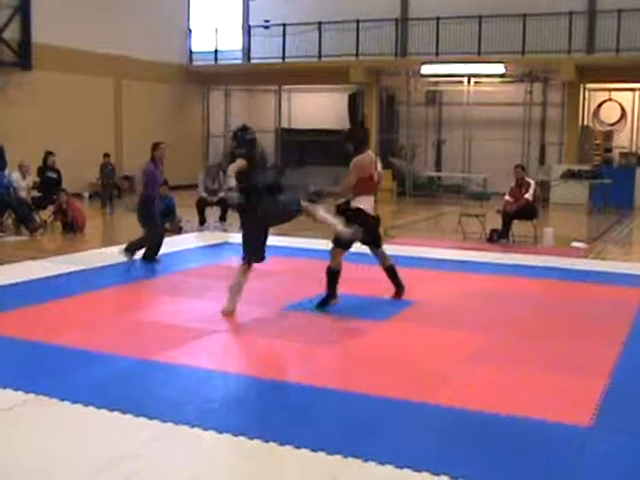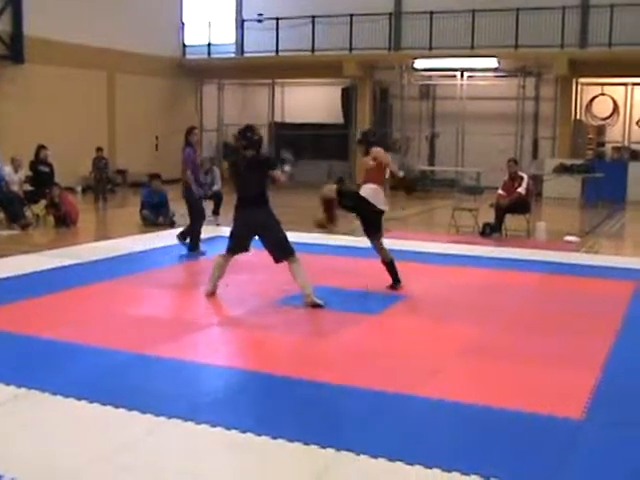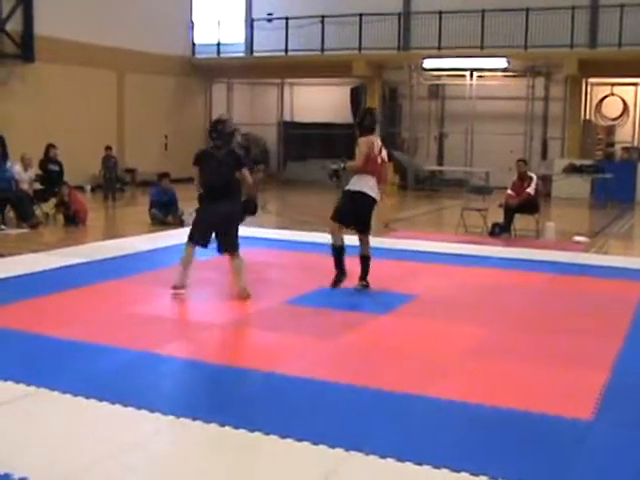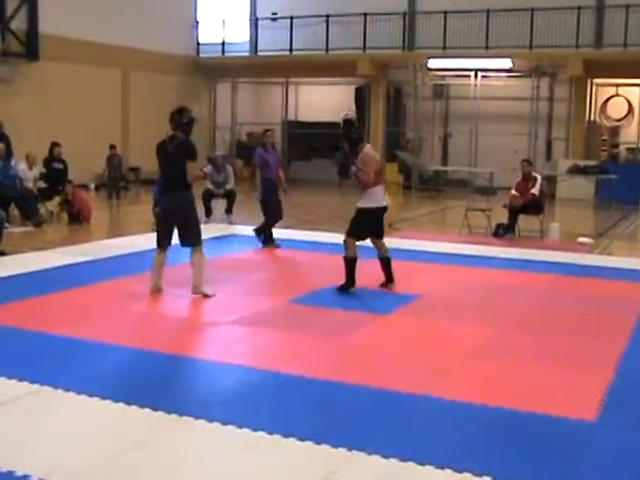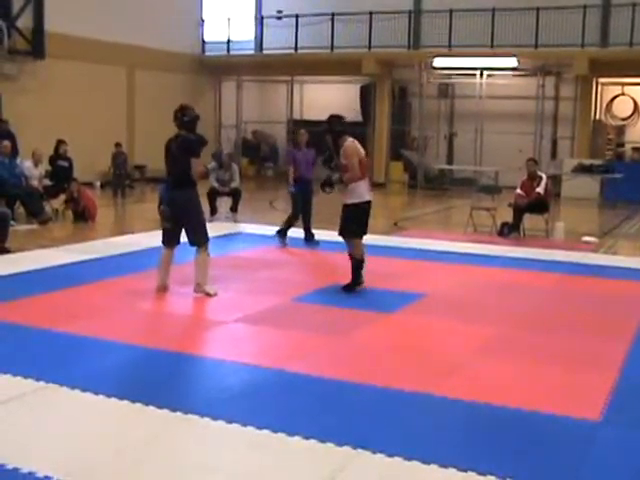
dt=0.5s
person 1, frame 1
left shoulder: (234, 161)
right shoulder: (246, 157)
right elbow: (231, 170)
right wrist: (233, 188)
left hip: (250, 217)
right hip: (265, 207)
left knee: (247, 264)
right knee: (309, 207)
left ankle: (230, 306)
right ankle: (342, 229)
person 1, frame 2
left shoulder: (233, 162)
right shoulder: (262, 160)
right elbow: (282, 179)
right wrist: (286, 170)
left hip: (242, 215)
right hip: (262, 214)
left knee: (228, 254)
right knee: (291, 257)
left ankle: (211, 287)
right ankle: (309, 296)
person 1, frame 3
left shoulder: (202, 156)
right shoulder: (235, 156)
left elbow: (199, 185)
right elbow: (249, 183)
right wrist: (252, 197)
left hip: (208, 206)
right hip: (230, 206)
left knee: (192, 243)
right knee: (232, 251)
left ankle: (181, 281)
right ankle: (242, 289)
person 1, frame 4
left shoulder: (161, 146)
right shoulder: (188, 146)
left elbow: (165, 171)
right elbow: (191, 177)
right wrist: (206, 172)
left hip: (165, 198)
right hip: (183, 198)
left knee: (162, 245)
right knee: (196, 245)
left ankle: (155, 284)
right ankle: (198, 286)
person 1, frame 5
left shoulder: (170, 143)
right shoulder: (192, 143)
right elbow: (196, 173)
left hip: (170, 195)
right hip: (188, 196)
left knee: (169, 243)
right knee: (201, 243)
left ankle: (162, 283)
right ankle: (200, 285)
person 2, frame 1
left shoulder: (360, 161)
right shoulder: (374, 159)
left elbow: (346, 189)
right wrist: (346, 204)
left hip: (359, 213)
right hip: (370, 213)
left knee: (336, 252)
right knee: (378, 251)
left ankle: (331, 294)
right ankle: (399, 288)
person 2, frame 2
left shoulder: (376, 152)
right shoulder: (376, 159)
left elbow: (390, 163)
left wrist: (400, 175)
right wrist: (344, 184)
left hip: (366, 198)
right hip: (377, 205)
left knee: (327, 191)
right knee: (378, 245)
left ankle: (329, 219)
right ankle: (396, 281)
person 2, frame 3
left shoulder: (364, 141)
right shoulder: (381, 148)
left elbow: (358, 164)
right elbow: (384, 179)
left wrist: (342, 167)
left hip: (357, 190)
right hip: (372, 195)
left knee: (336, 227)
right knee: (364, 237)
left ankle: (340, 271)
right ankle: (363, 278)
person 2, frame 4
left shoulder: (365, 154)
right shoulder: (367, 151)
left elbow: (368, 179)
left wrist: (353, 171)
left hip: (370, 203)
right hip: (379, 202)
left knee: (350, 240)
right knee: (377, 241)
left ankle: (350, 281)
right ankle: (389, 279)
person 2, frame 5
left shoulder: (347, 148)
right shoulder: (352, 144)
left elbow: (353, 175)
left wrist: (335, 178)
right wrist: (337, 169)
left hip: (357, 199)
right hip: (359, 197)
left knee: (354, 239)
right knee: (349, 238)
left ankle: (356, 280)
right ankle: (357, 278)
